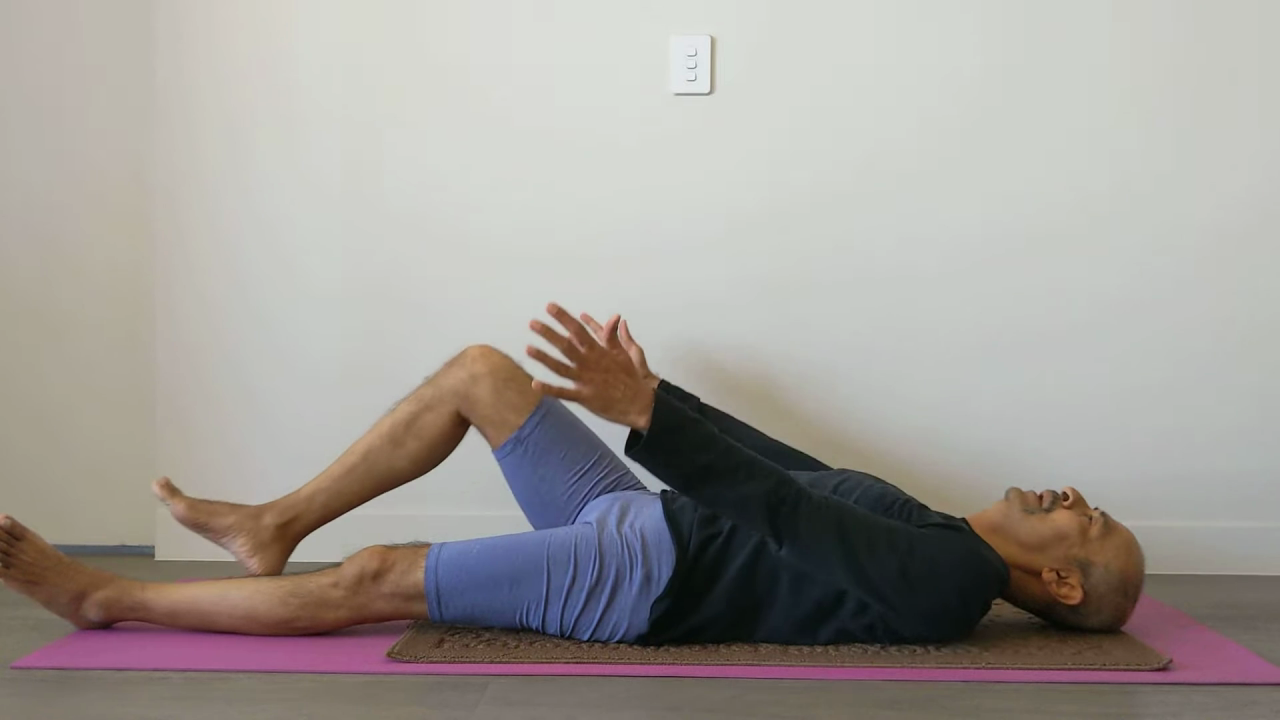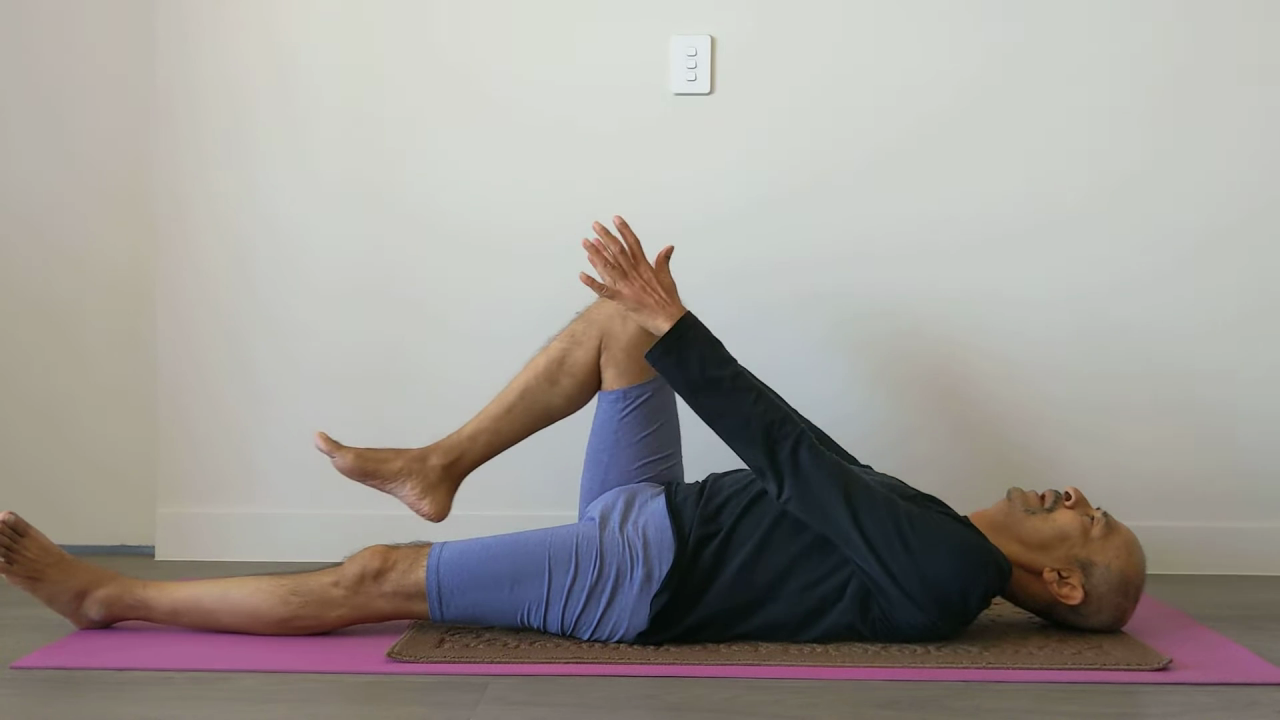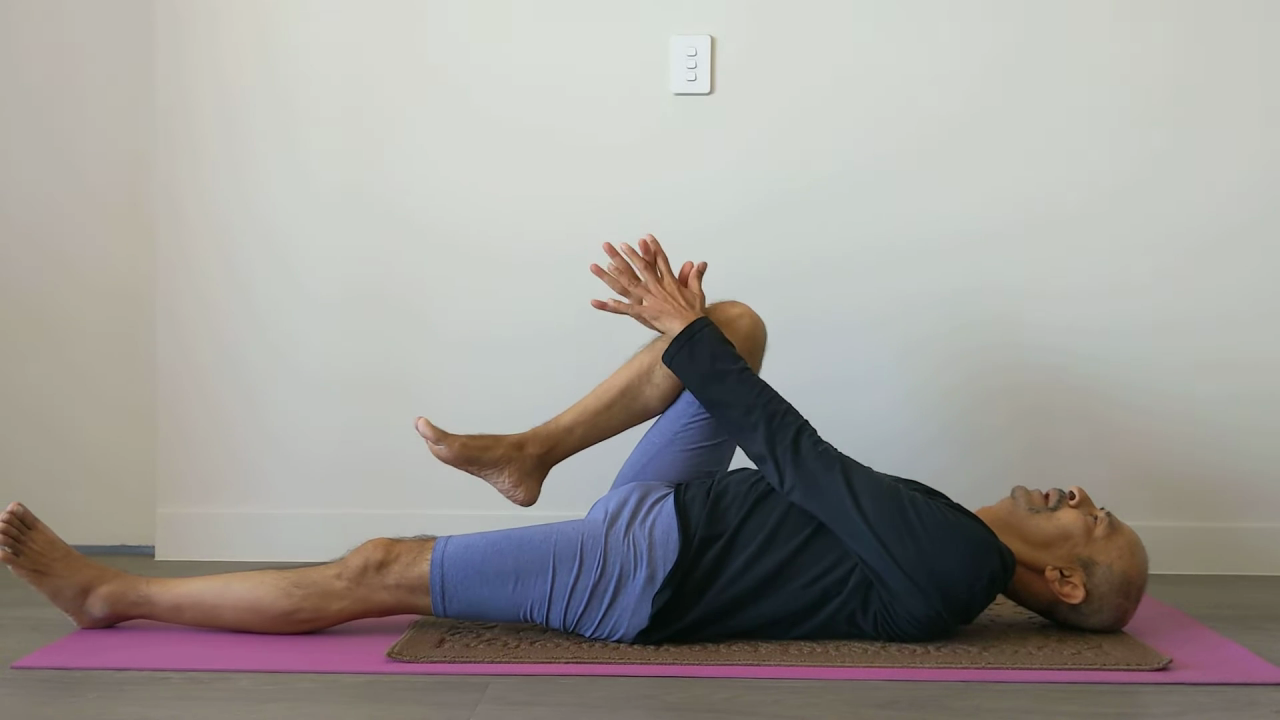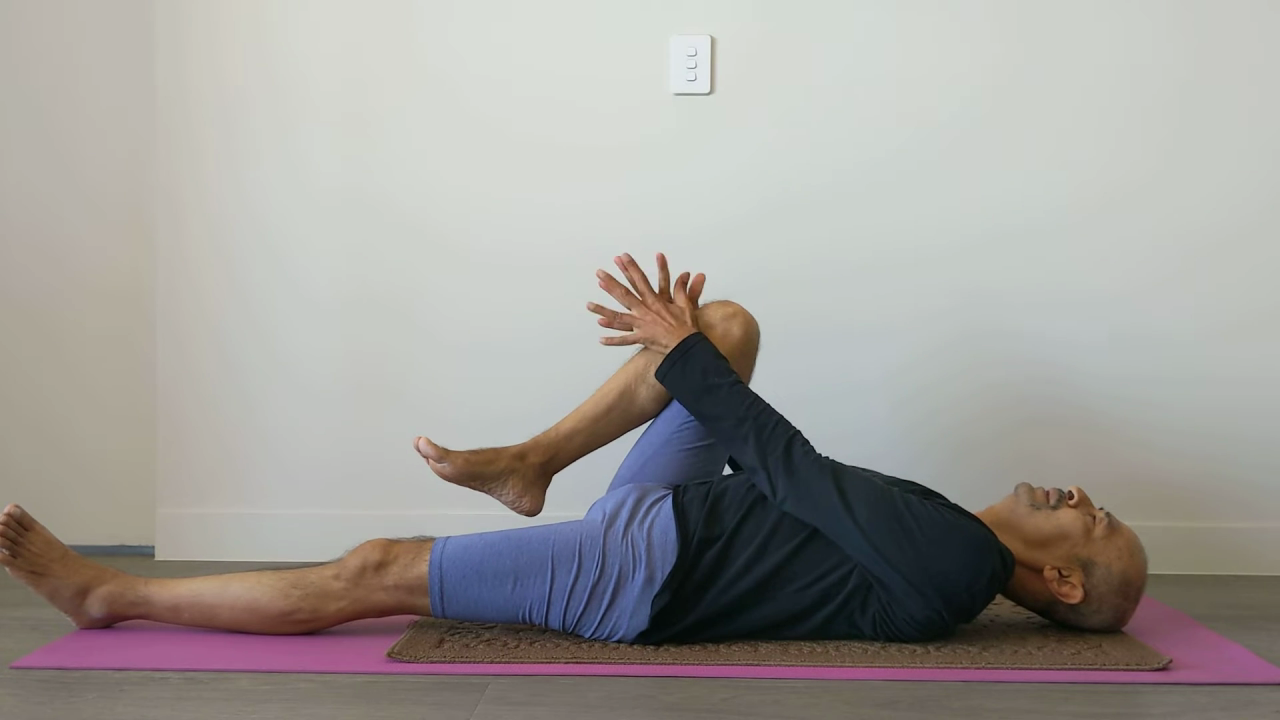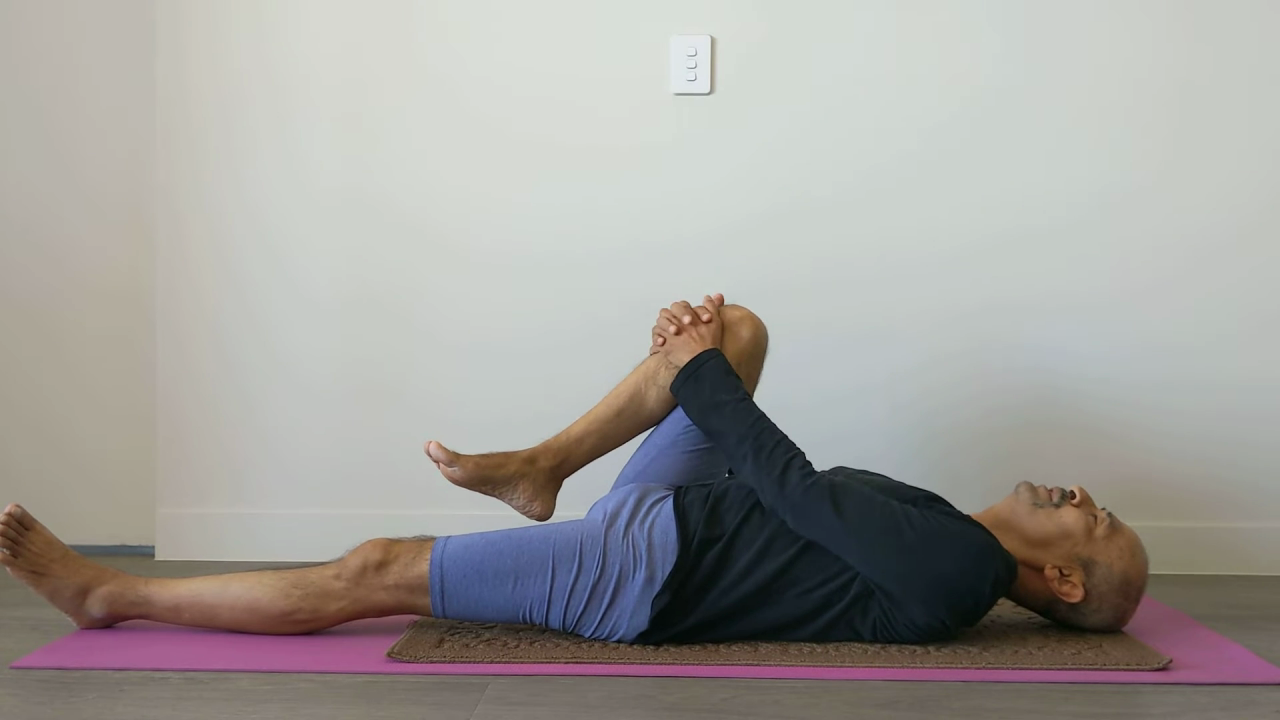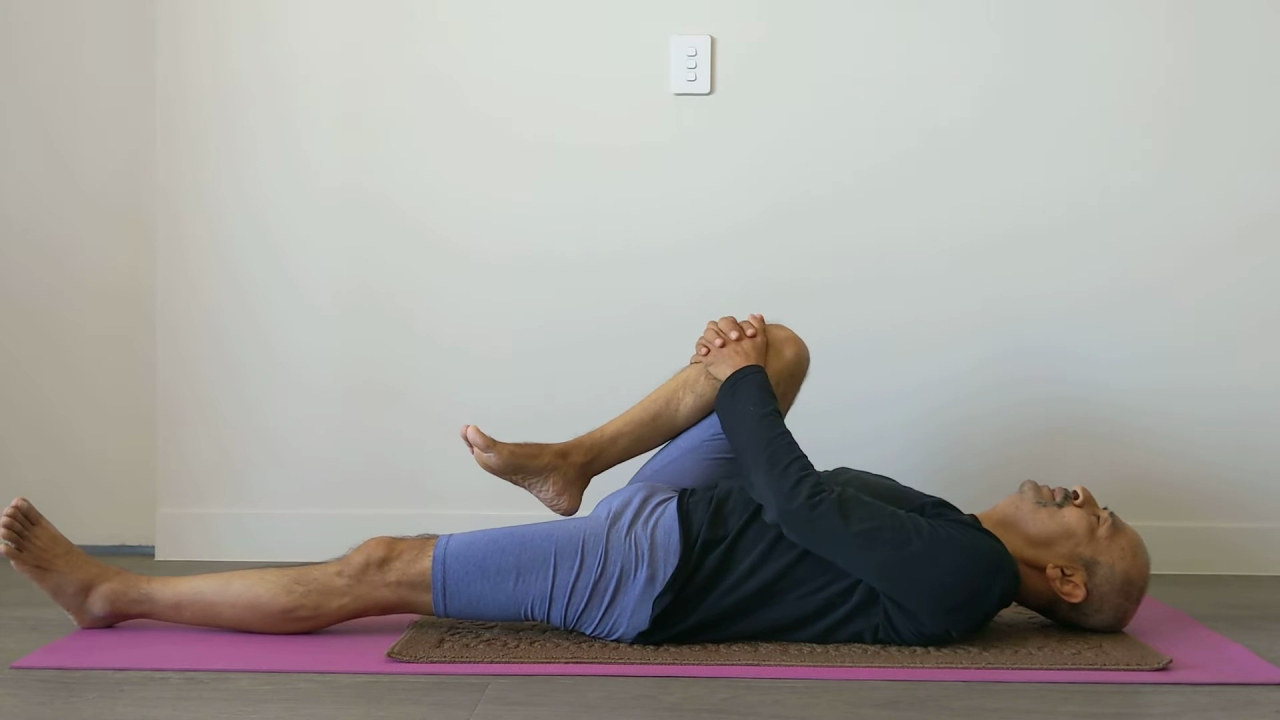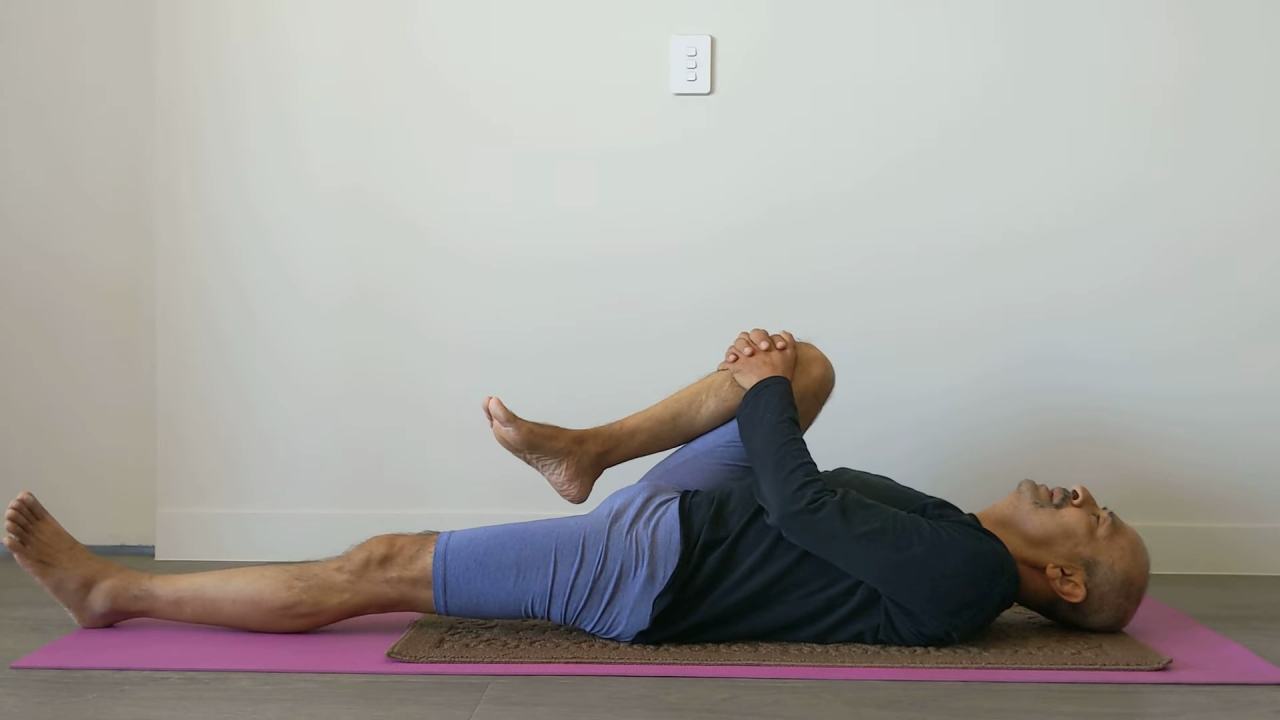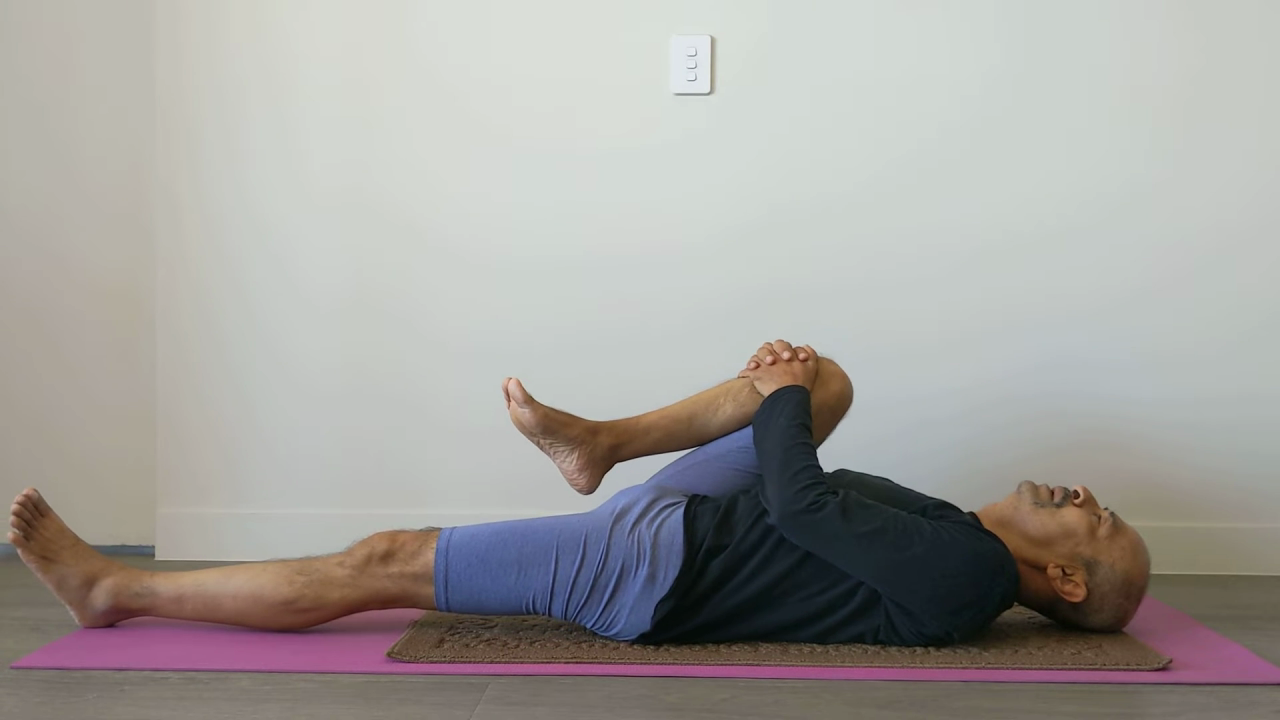
dt=0.4s
person 1, frame 1
left shoulder: (942, 584)
right shoulder: (929, 538)
left elbow: (787, 513)
right elbow: (784, 465)
left wrist: (642, 411)
right wrist: (651, 399)
left hip: (640, 581)
right hip: (650, 521)
left knee: (371, 582)
right knee: (473, 371)
left ankle: (107, 598)
right ankle: (266, 527)
person 1, frame 2
left shoulder: (943, 573)
right shoulder: (932, 536)
left elbow: (788, 458)
right elbow: (806, 468)
left wrist: (670, 327)
right wrist: (659, 324)
left hip: (634, 578)
right hip: (653, 518)
left knee: (369, 582)
right knee: (611, 325)
left ankle: (110, 600)
right ankle: (432, 469)
person 1, frame 3
left shoulder: (951, 564)
right shoulder: (941, 541)
left elbow: (797, 459)
right elbow: (812, 480)
left wrist: (684, 334)
right wrist: (696, 327)
left hip: (638, 574)
right hip: (661, 517)
left knee: (372, 573)
right knee: (739, 326)
left ankle: (109, 592)
right ankle: (529, 454)
person 1, frame 4
left shoulder: (950, 563)
right shoulder: (940, 542)
left elbow: (790, 473)
right elbow: (798, 492)
left wrist: (677, 352)
right wrist: (687, 344)
left hip: (637, 574)
right hip: (658, 518)
left knee: (371, 573)
right knee: (729, 326)
left ankle: (107, 593)
right ankle: (529, 464)
person 1, frame 5
left shoulder: (953, 569)
right shoulder: (946, 545)
left elbow: (789, 490)
right elbow: (809, 502)
left wrist: (695, 369)
right wrist: (707, 356)
left hip: (640, 572)
right hip: (666, 518)
left knee: (373, 573)
right knee: (736, 332)
left ankle: (110, 594)
right ankle: (539, 469)
person 1, frame 6
left shoulder: (957, 574)
right shoulder: (952, 542)
left elbow: (795, 506)
right elbow: (815, 503)
left wrist: (735, 385)
right wrist: (744, 369)
left hip: (642, 572)
right hip: (668, 518)
left knee: (374, 570)
right knee: (777, 346)
left ankle: (111, 591)
right ankle: (570, 464)
person 1, frame 7
left shoulder: (963, 573)
right shoulder: (955, 546)
left elbow: (799, 508)
right elbow: (824, 506)
left wrist: (761, 389)
right wrist: (774, 379)
left hip: (646, 572)
right hip: (674, 521)
left knee: (377, 568)
right knee: (804, 364)
left ankle: (111, 590)
right ankle: (584, 451)
person 1, frame 8
left shoulder: (961, 573)
right shoulder: (959, 541)
left elbow: (800, 508)
left wrist: (781, 401)
right wrist: (792, 391)
left hip: (645, 569)
right hip: (676, 521)
left knee: (378, 564)
right knee: (825, 382)
left ankle: (116, 587)
right ankle: (597, 442)
